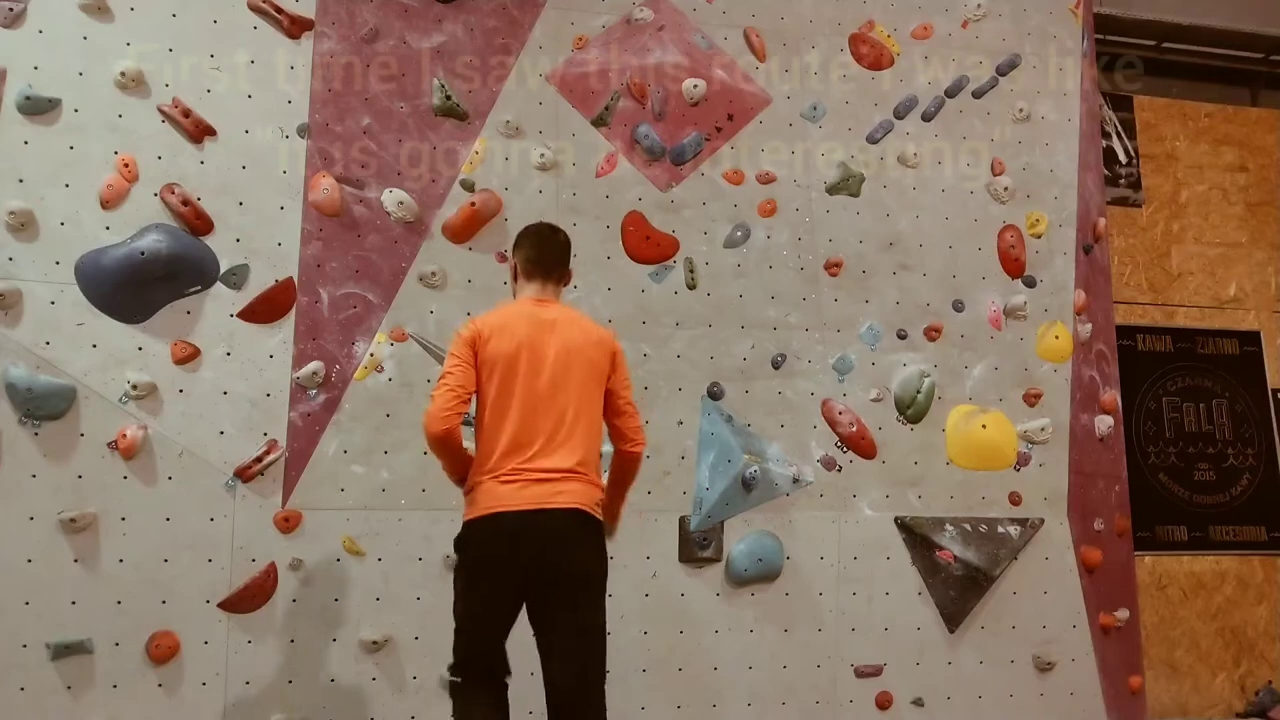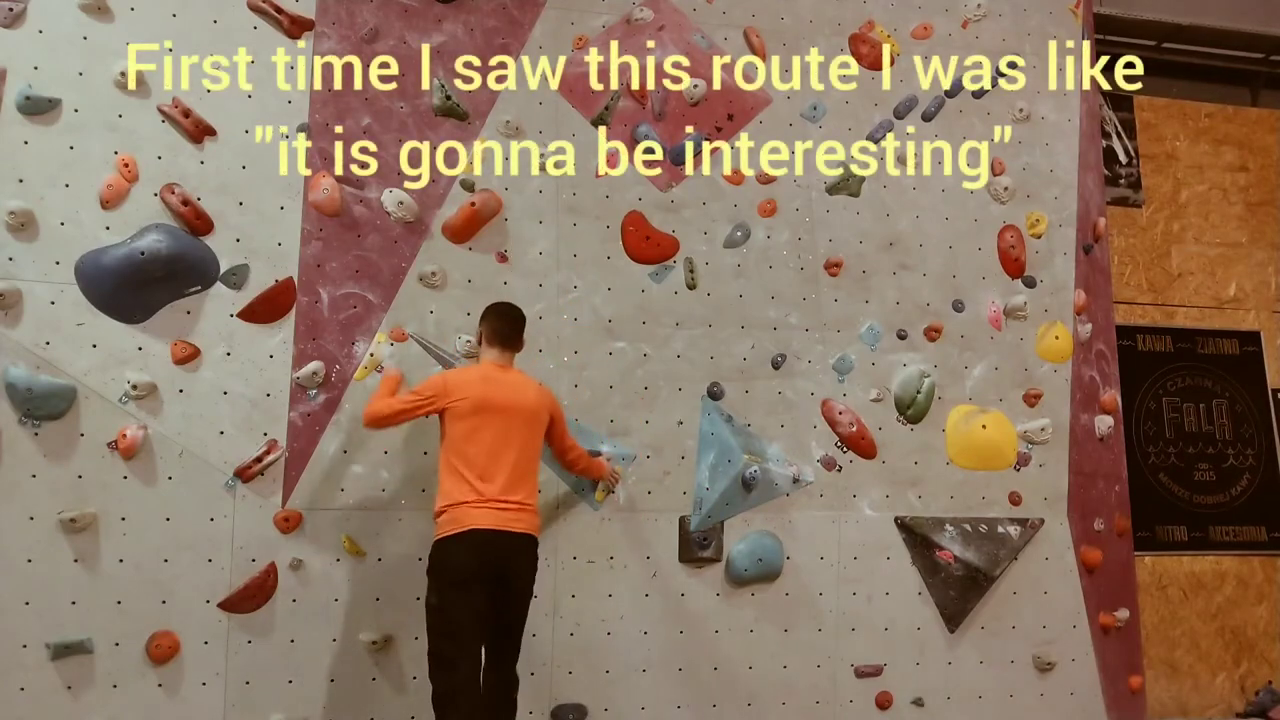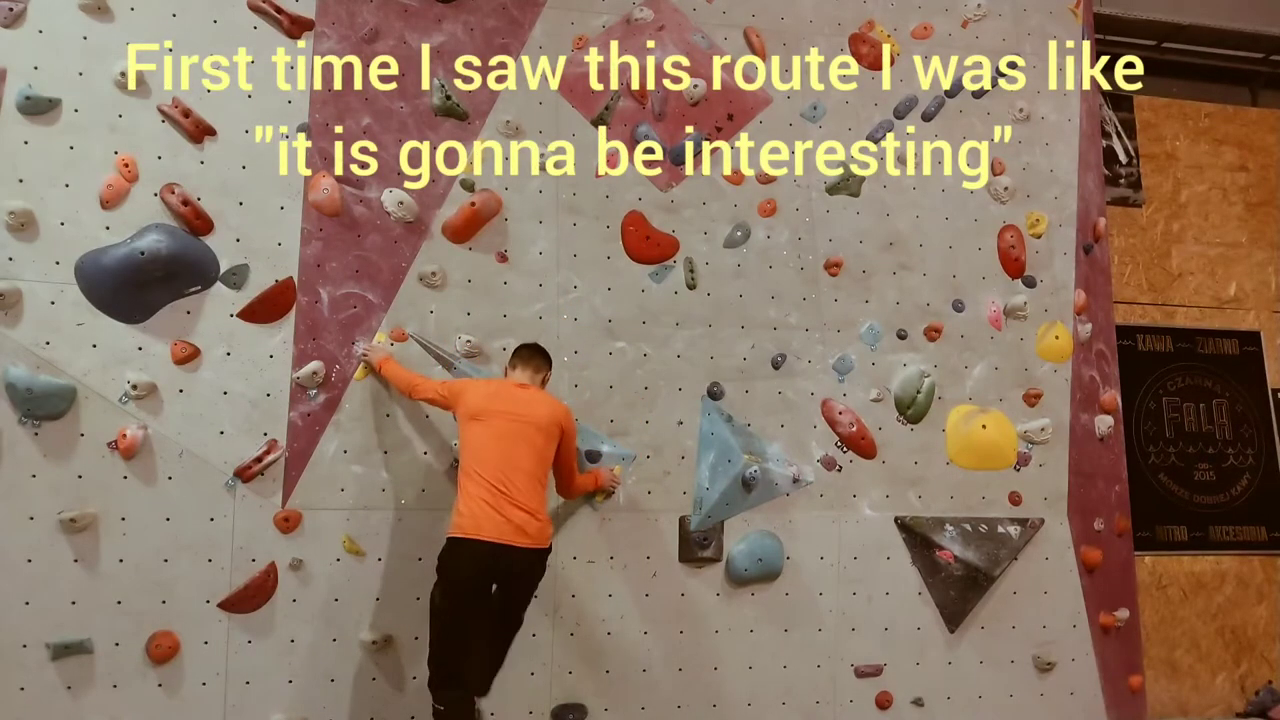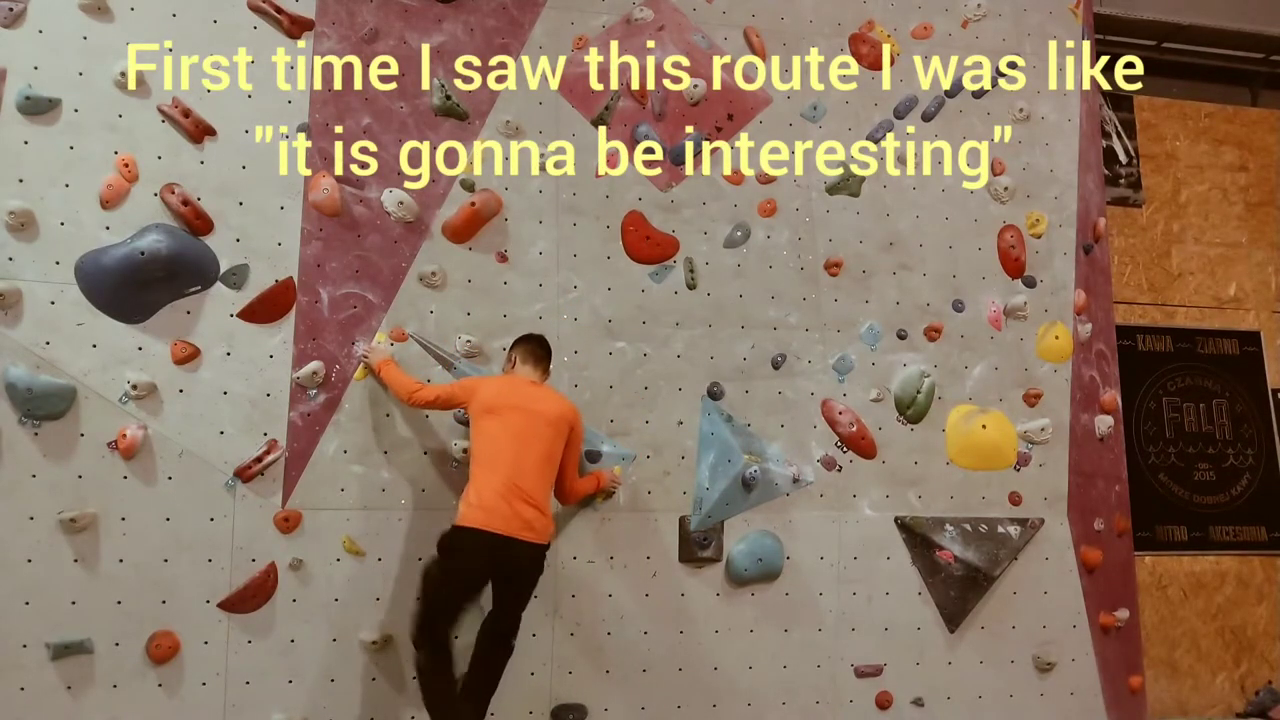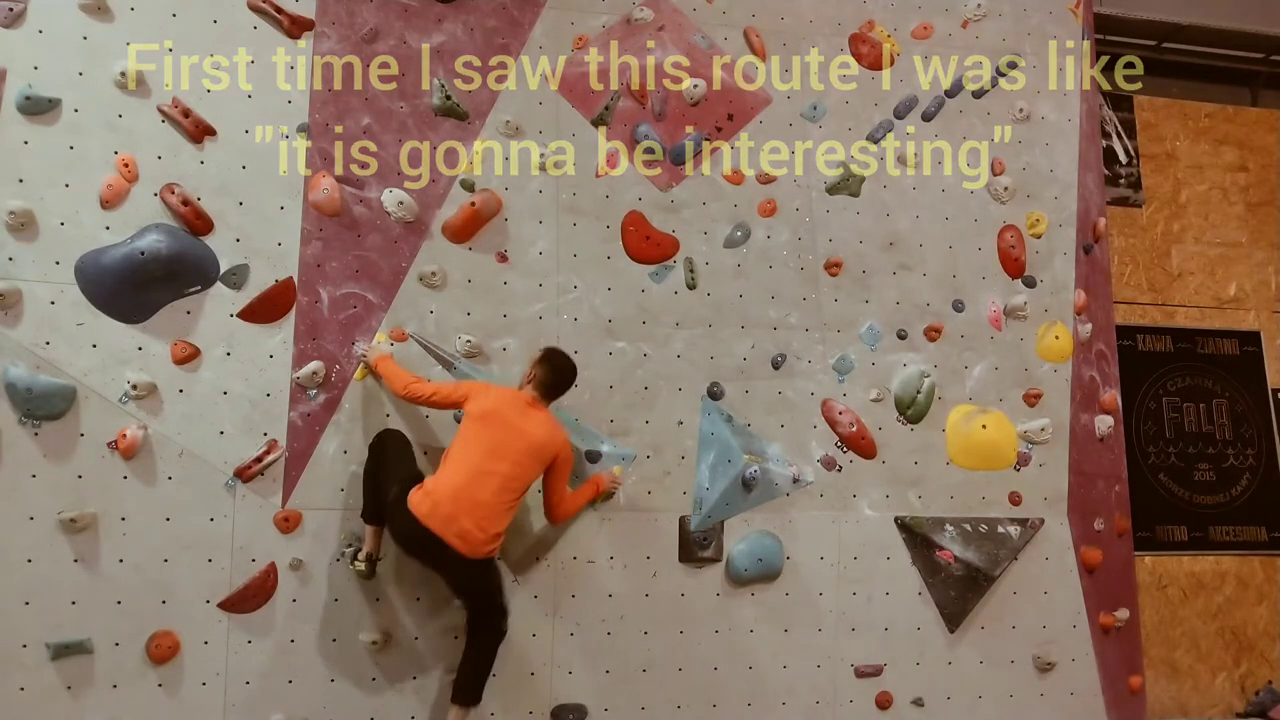
dt=1s
person 1, frame 1
left shoulder: (481, 330)
right shoulder: (600, 340)
left elbow: (439, 425)
right elbow: (632, 444)
left wrist: (468, 476)
right wrist: (610, 507)
left hip: (497, 520)
right hip: (573, 522)
left knee: (477, 676)
person 1, frame 2
left shoulder: (452, 384)
right shoulder: (541, 397)
left elbow: (375, 415)
right elbow: (572, 459)
left wrist: (390, 382)
right wrist: (601, 468)
left hip: (462, 538)
right hip: (519, 541)
left knee: (455, 676)
right knee: (502, 664)
person 1, frame 3
left shoulder: (471, 392)
right shoulder: (558, 412)
left elbow: (415, 386)
right elbow: (568, 486)
left wrist: (382, 362)
right wrist: (597, 479)
left hip: (471, 540)
right hip: (530, 546)
left knee: (451, 665)
right knee: (501, 625)
person 1, frame 4
left shoulder: (483, 388)
right shoulder: (567, 412)
left elbow: (416, 395)
right elbow: (566, 493)
left wrist: (383, 364)
right wrist: (599, 480)
left hip: (475, 532)
right hip: (531, 545)
left knee: (431, 637)
right knee: (500, 636)
person 1, frame 5
left shoulder: (484, 395)
right shoulder: (557, 444)
left elbow: (411, 390)
right elbow: (557, 512)
left wrist: (381, 361)
right wrist: (596, 485)
left hip: (416, 521)
right hip: (469, 555)
left knee: (388, 441)
right knee: (490, 627)
left ankle: (368, 553)
